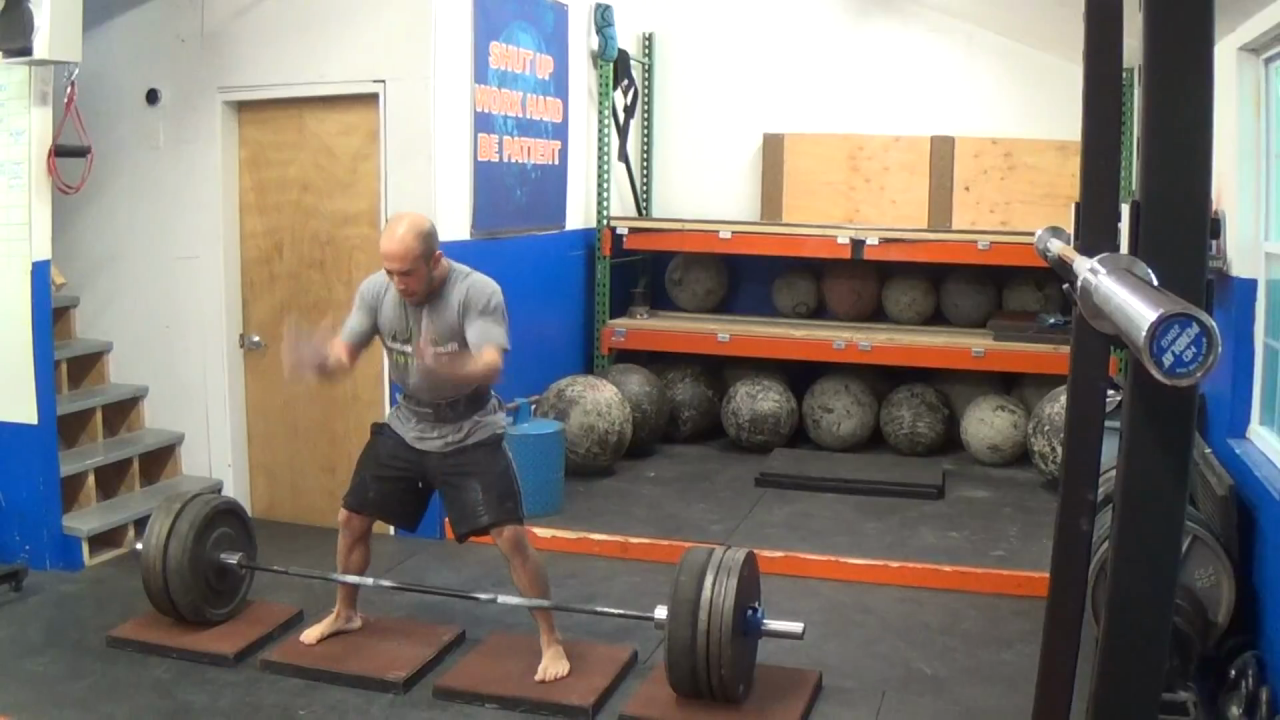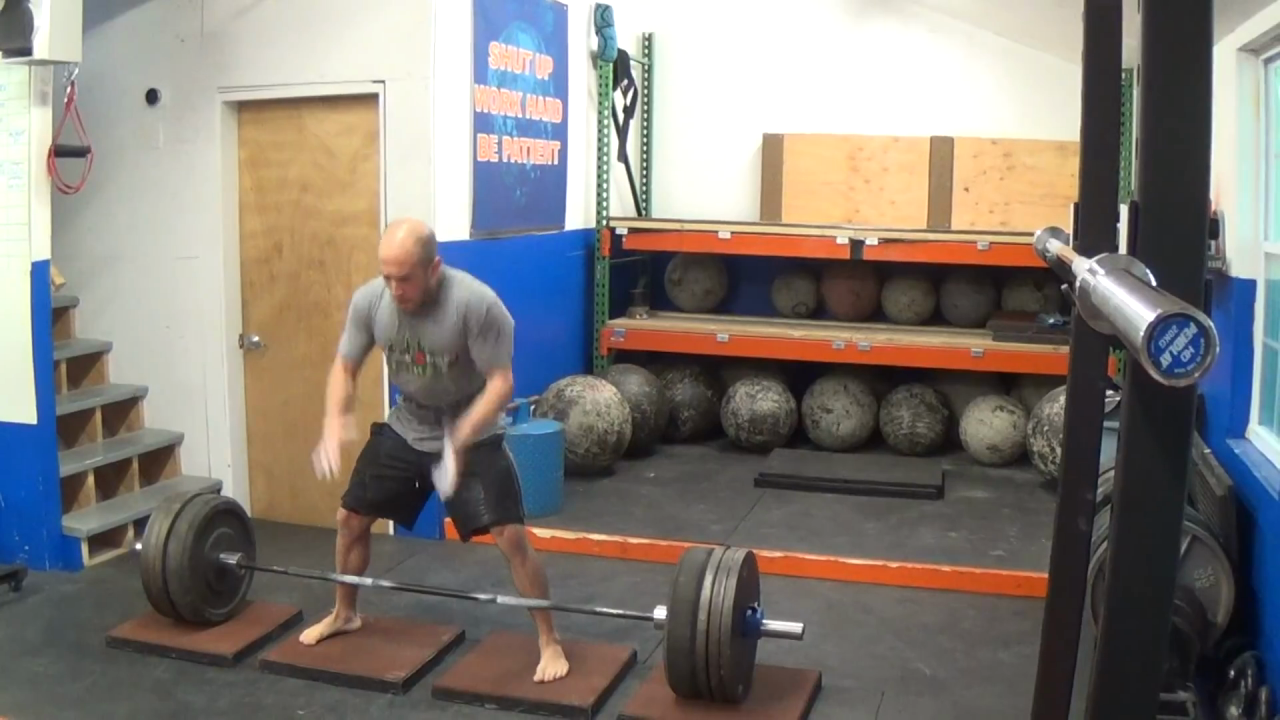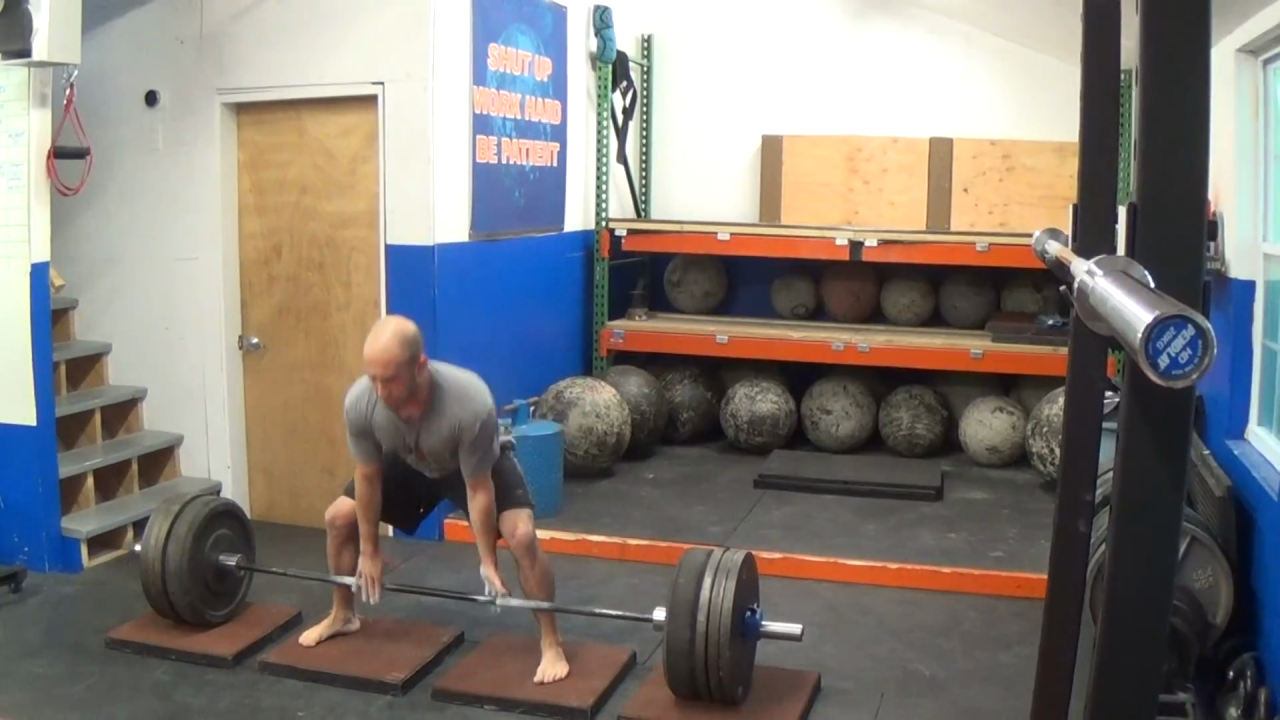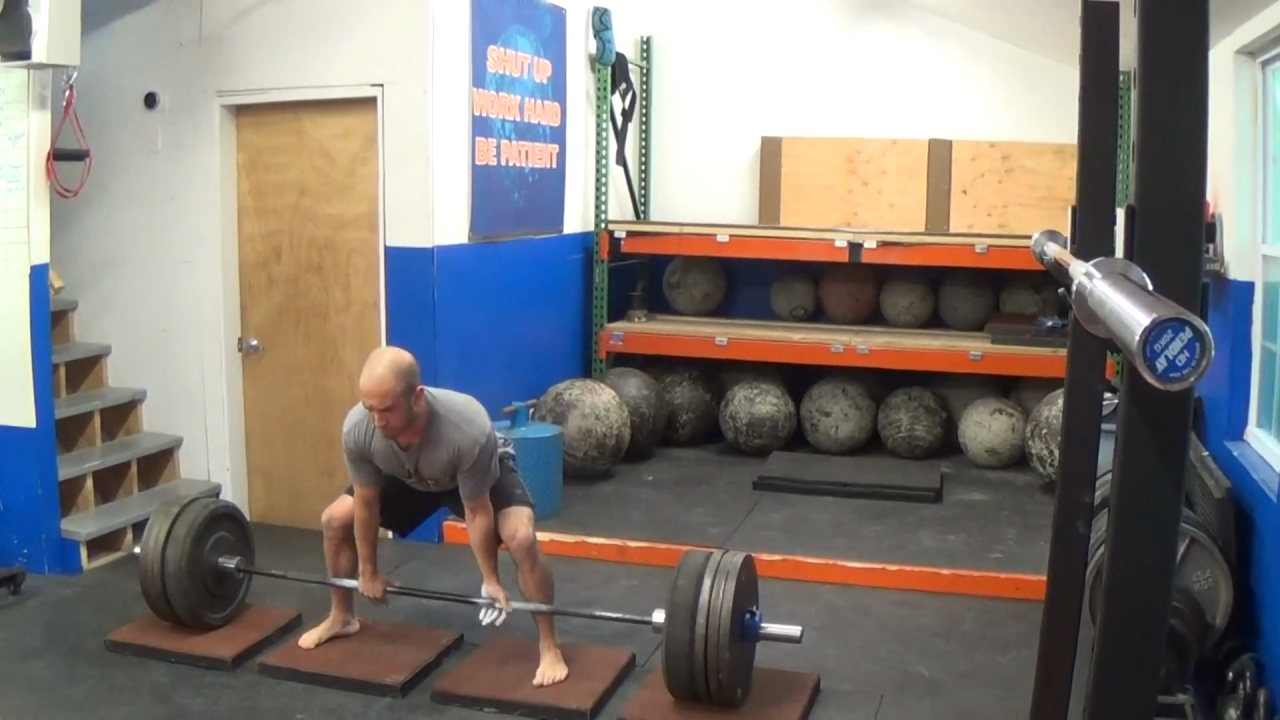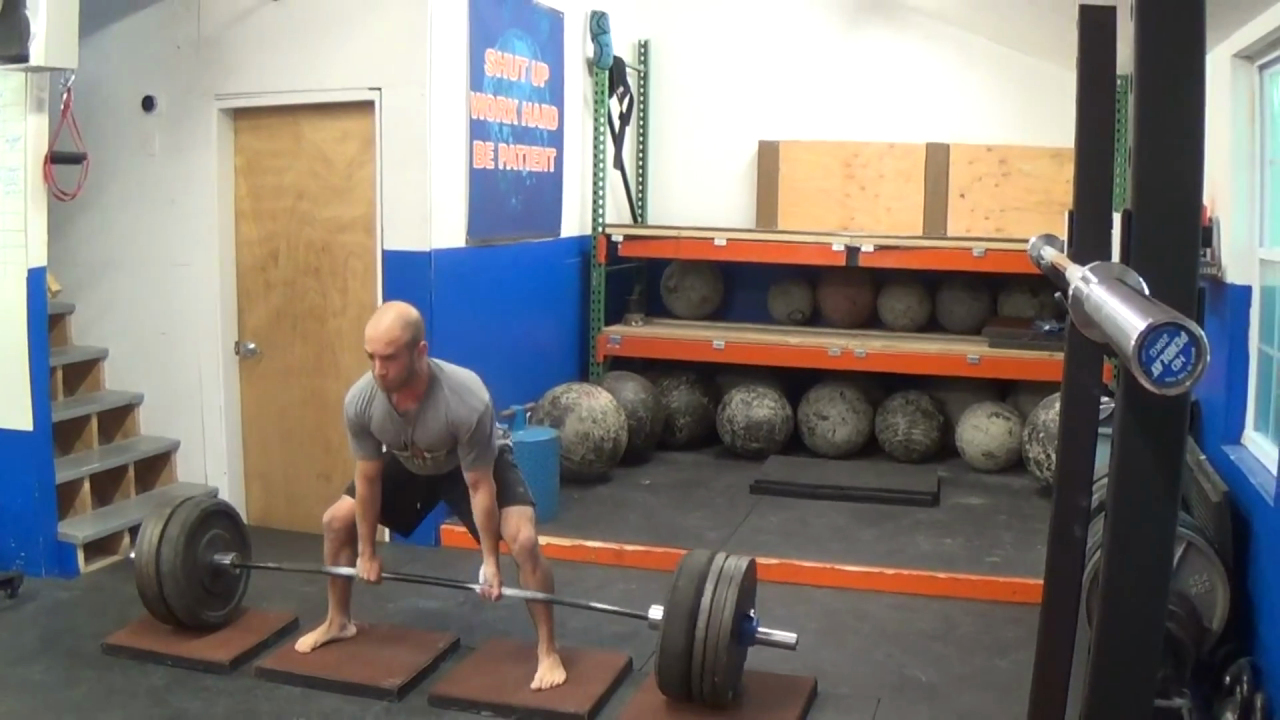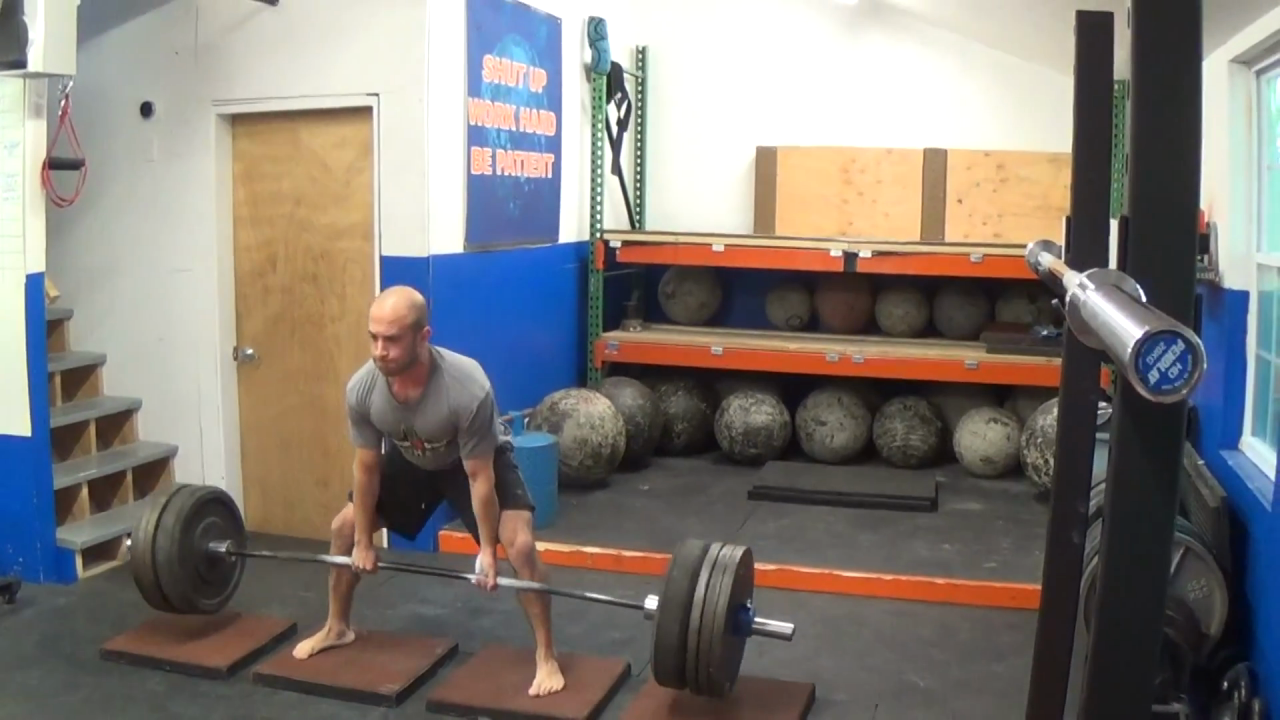
dt=0.2s
person 1, frame 1
left shoulder: (477, 292)
right shoulder: (376, 291)
left elbow: (491, 365)
right elbow: (344, 354)
left wrist: (443, 364)
right wrist: (316, 359)
left hip: (471, 435)
right hip: (405, 429)
left knee: (511, 537)
right knee: (351, 519)
left ankle: (550, 642)
right ankle: (345, 614)
person 1, frame 2
left shoulder: (476, 302)
right shoulder: (371, 298)
left elbow: (501, 383)
right elbow: (344, 369)
left wrist: (463, 433)
right wrist: (334, 422)
left hip: (472, 435)
right hip: (405, 428)
left knee: (510, 537)
right knee: (350, 519)
left ankle: (549, 642)
right ankle: (344, 615)
person 1, frame 3
left shoulder: (471, 404)
right shoulder: (359, 402)
left elbow: (480, 487)
right elbow: (368, 477)
left wrist: (488, 562)
right wrist: (367, 552)
left hip: (481, 461)
right hip: (411, 462)
left knee: (521, 535)
right knee: (338, 519)
left ankle: (550, 644)
right ankle: (342, 616)
person 1, frame 4
left shoulder: (469, 429)
right shoulder: (357, 430)
left elbow: (477, 511)
right elbow: (366, 503)
left wrist: (490, 581)
right wrist: (368, 570)
left hip: (482, 474)
left knee: (521, 538)
right knee: (335, 521)
left ankle: (549, 647)
right ankle: (341, 618)
person 1, frame 5
left shoulder: (468, 401)
right shoulder: (360, 401)
left elbow: (479, 486)
right elbow: (368, 478)
left wrist: (490, 562)
right wrist: (367, 552)
left hip: (481, 462)
right hip: (407, 464)
left knee: (522, 539)
right knee: (336, 522)
left ankle: (547, 650)
right ankle: (338, 621)
person 1, frame 6
left shoulder: (469, 389)
right shoulder: (362, 389)
left elbow: (480, 476)
right elbow: (367, 467)
left wrist: (487, 552)
right wrist: (363, 541)
left hip: (480, 457)
right hip: (410, 459)
left knee: (520, 545)
right knee: (344, 528)
left ankle: (545, 657)
right ankle: (337, 628)
